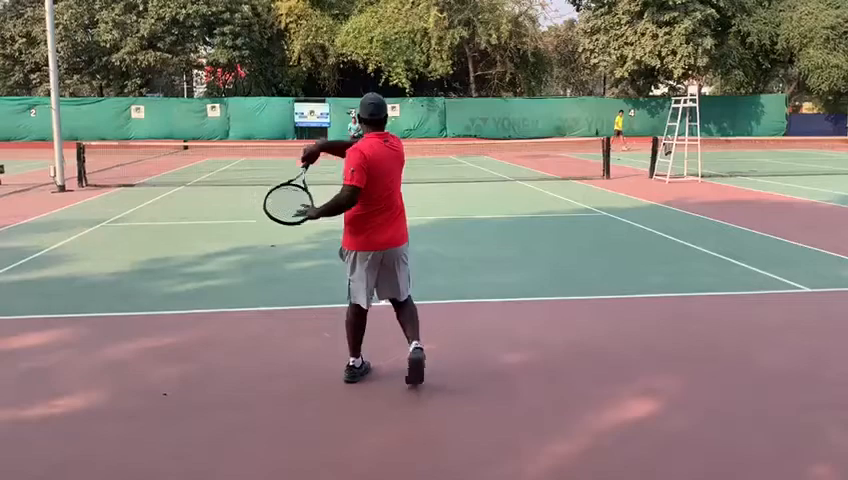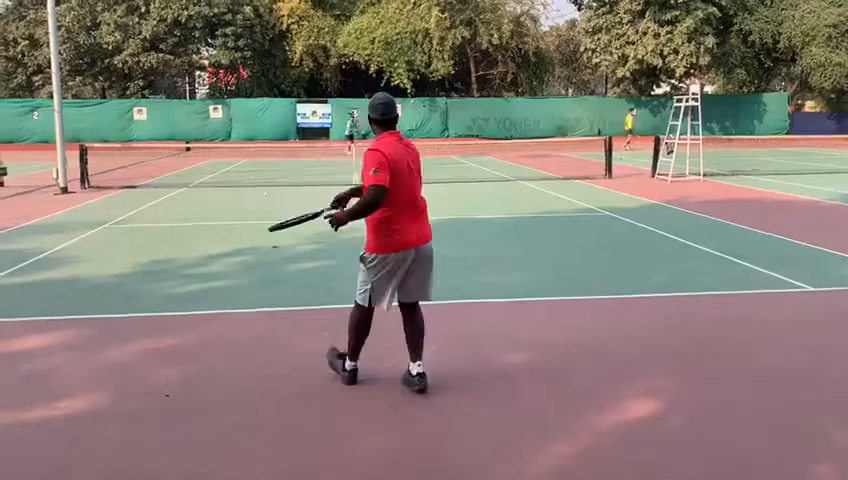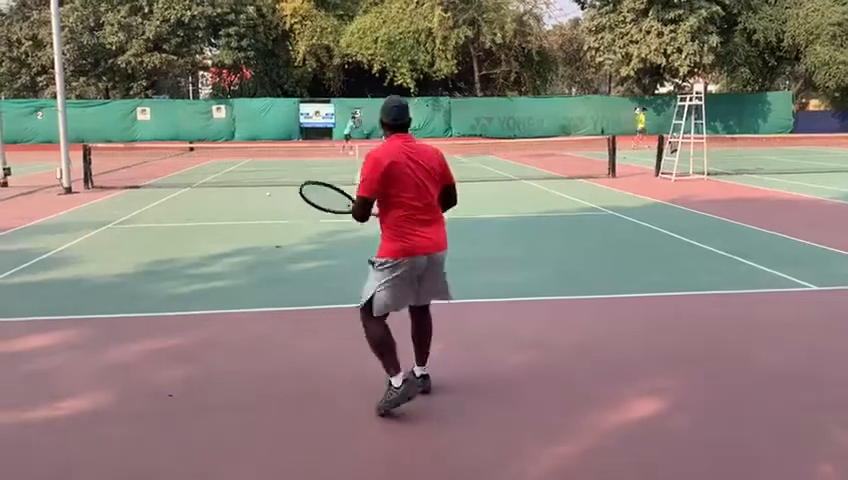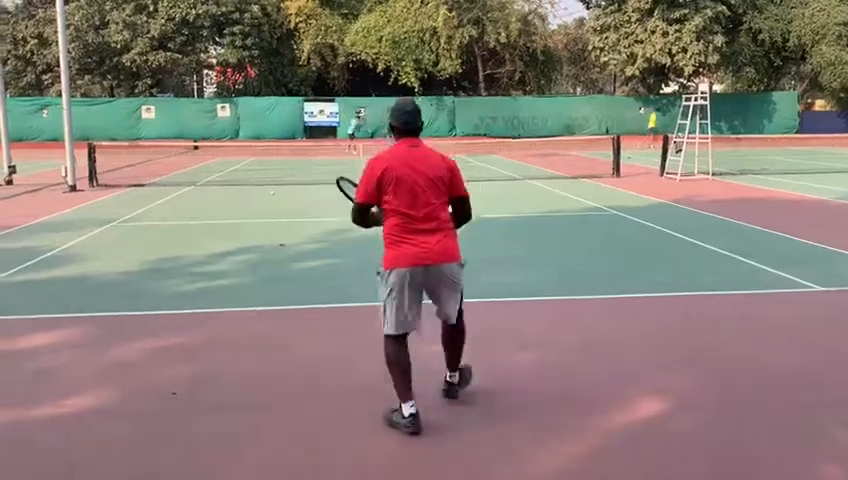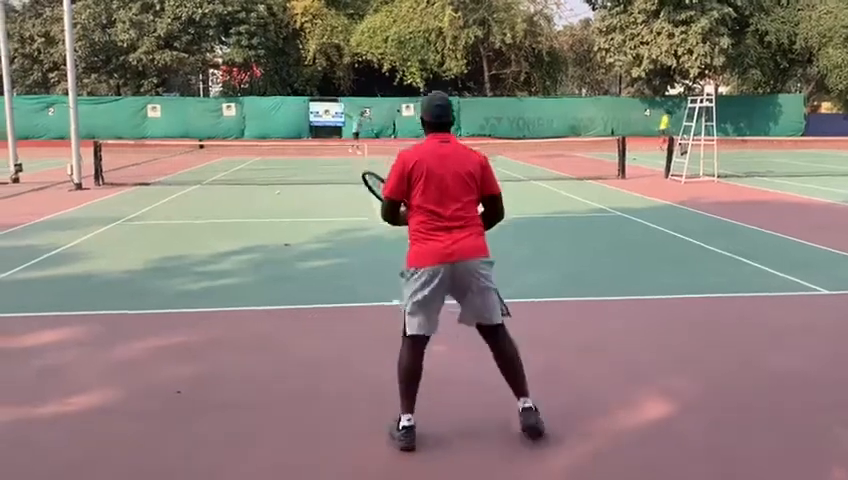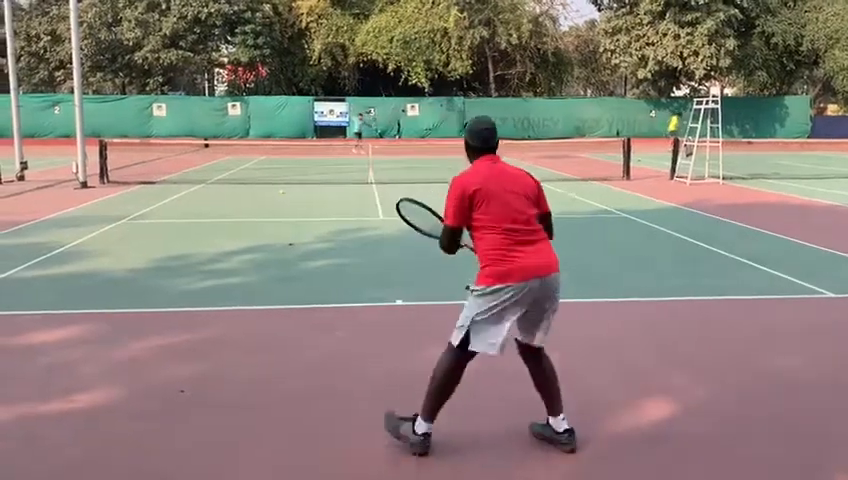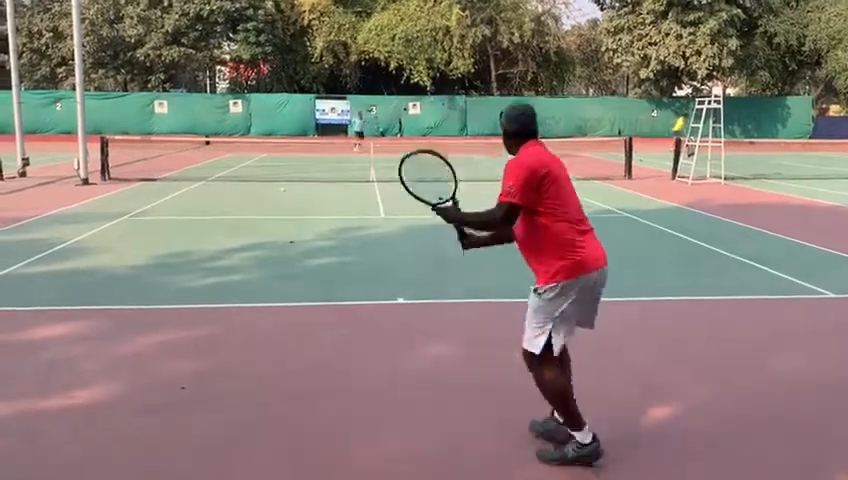
dt=0.3s
person 1, frame 1
left shoulder: (359, 153)
right shoulder: (395, 145)
left elbow: (348, 198)
left wrist: (316, 212)
right wrist: (321, 146)
left hip: (362, 243)
right hip: (395, 240)
left knee: (358, 303)
right knee: (402, 299)
left ankle: (354, 363)
right ankle: (416, 347)
person 1, frame 2
left shoulder: (377, 151)
right shoulder: (410, 148)
left elbow: (376, 198)
left wrist: (344, 216)
right wrist: (352, 192)
left hip: (387, 246)
right hip: (421, 241)
left knee: (364, 305)
right knee: (409, 304)
left ankle: (349, 364)
right ankle: (416, 370)
person 1, frame 3
left shoulder: (378, 157)
right shoulder: (434, 154)
left elbow: (360, 210)
right elbow: (450, 199)
left wrist: (364, 213)
left hip: (399, 251)
right hip: (435, 245)
left knee: (371, 314)
right knee: (419, 306)
left ankle: (398, 383)
right ankle: (421, 373)
person 1, frame 4
left shoulder: (379, 164)
right shoulder: (444, 163)
left elbow: (359, 217)
right elbow: (464, 214)
left hip: (401, 261)
right hip: (444, 257)
left knee: (395, 336)
right knee: (453, 316)
left ankle: (407, 411)
right ankle: (454, 378)
person 1, frame 5
left shoulder: (408, 157)
right shoulder: (477, 159)
left elbow: (389, 214)
right elbow: (496, 213)
left hip: (427, 260)
right hip: (472, 257)
left knee: (414, 340)
right knee: (494, 332)
left ankle: (405, 424)
right ankle: (527, 409)
person 1, frame 6
left shoulder: (464, 183)
right shoulder: (526, 178)
left elbow: (449, 243)
left wrist: (462, 241)
left hip: (502, 280)
right hip: (547, 272)
left knee: (458, 353)
right knee: (531, 348)
left ankle: (420, 429)
right ankle: (561, 427)
person 1, frame 7
left shoulder: (521, 164)
right shoulder: (547, 160)
left elbow: (502, 218)
right elbow: (527, 224)
left wrist: (458, 217)
right wrist: (479, 240)
left hip: (563, 272)
right hip: (592, 263)
left knee: (538, 357)
right knee: (551, 343)
left ankle: (582, 439)
right ankle: (564, 419)
